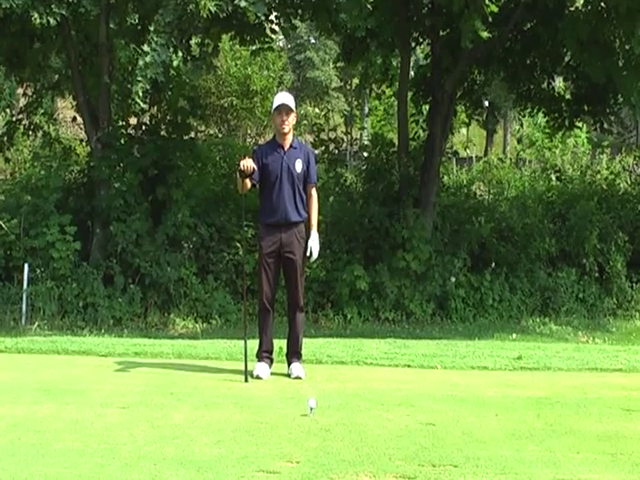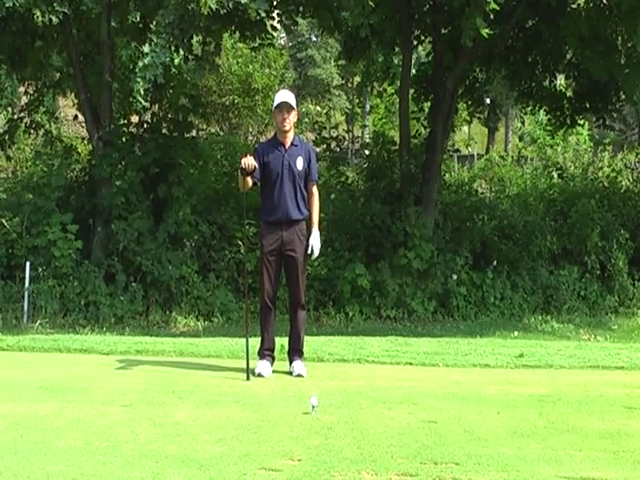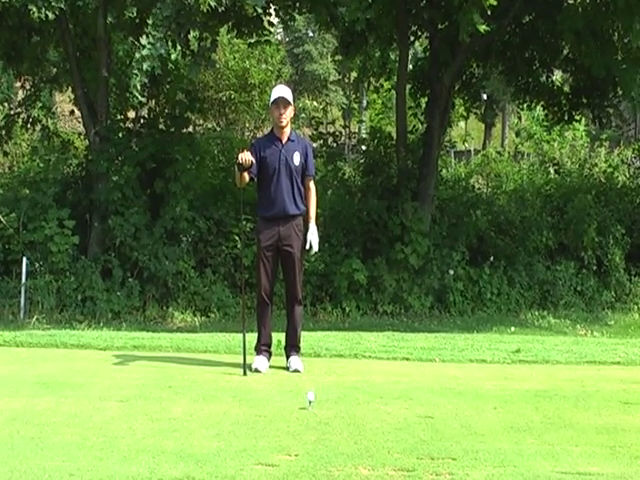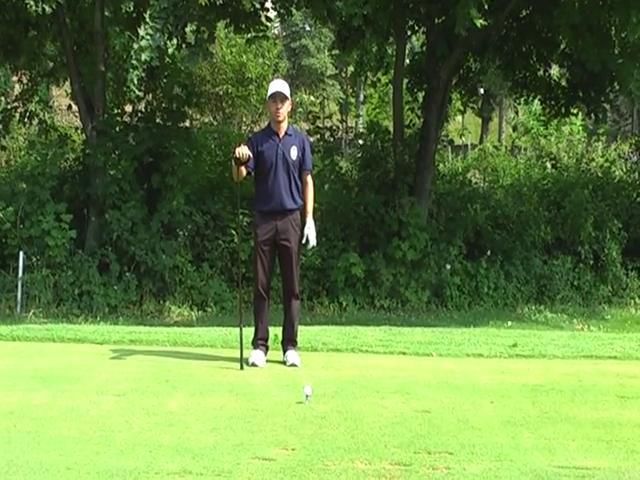
dt=0.5s
person 1, frame 1
left shoulder: (306, 153)
right shoulder: (262, 152)
left elbow: (312, 193)
right elbow: (244, 188)
left wrist: (314, 231)
right wrist: (243, 173)
left hip: (296, 231)
right hip: (268, 232)
left knee: (296, 298)
right knee: (266, 297)
left ankle: (295, 359)
right ankle: (264, 358)
person 1, frame 2
left shoulder: (306, 150)
right shoulder: (263, 150)
left elbow: (313, 191)
right elbow: (245, 187)
left wrist: (315, 229)
right wrist: (244, 171)
left hip: (297, 229)
right hip: (269, 229)
left knee: (298, 296)
right knee: (267, 296)
left ankle: (296, 356)
right ankle: (266, 356)
person 1, frame 3
left shoulder: (303, 146)
right shoulder: (259, 146)
left elbow: (309, 186)
right elbow: (242, 182)
left wrist: (312, 224)
right wrist: (241, 167)
left hip: (293, 224)
right hip: (266, 225)
left knee: (294, 291)
right knee: (264, 291)
left ankle: (293, 352)
right ankle: (262, 351)
person 1, frame 4
left shoulder: (300, 140)
right shoulder: (256, 140)
left elbow: (307, 180)
right elbow: (239, 177)
left wrist: (309, 219)
right wrist: (238, 161)
left hip: (291, 219)
right hip: (263, 219)
left knee: (291, 286)
right knee: (261, 285)
left ankle: (290, 346)
right ankle: (259, 345)
